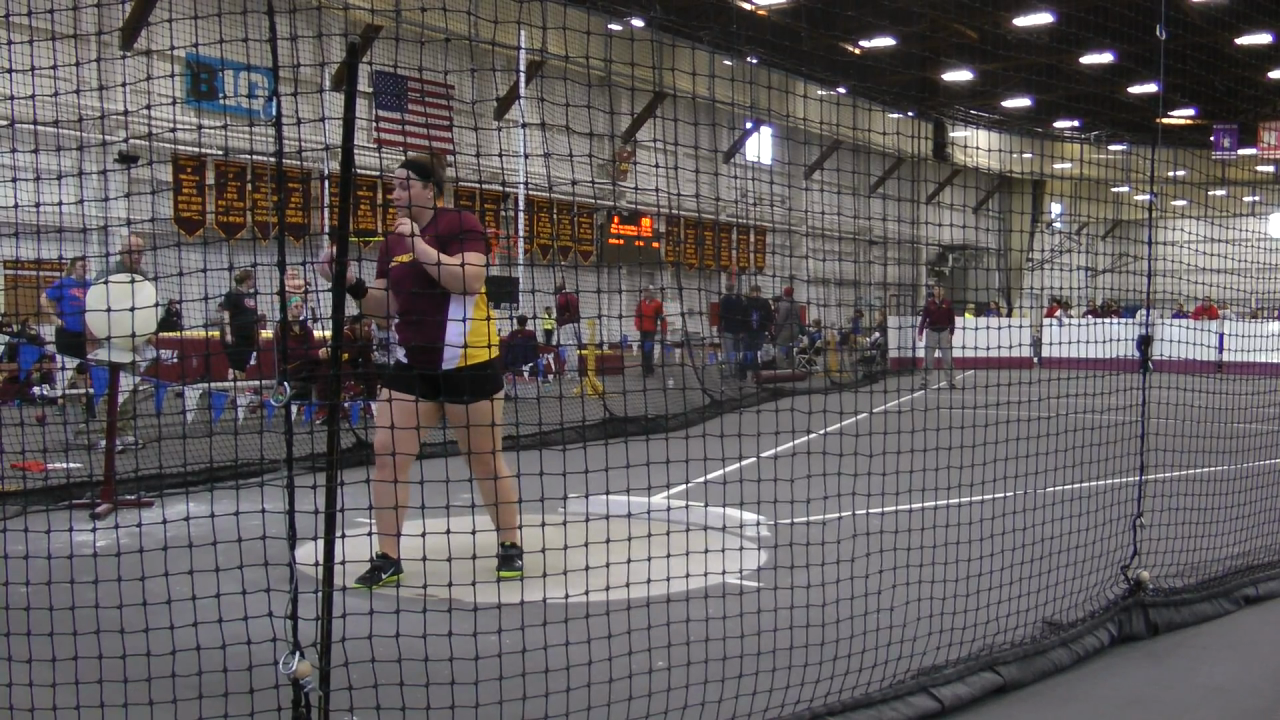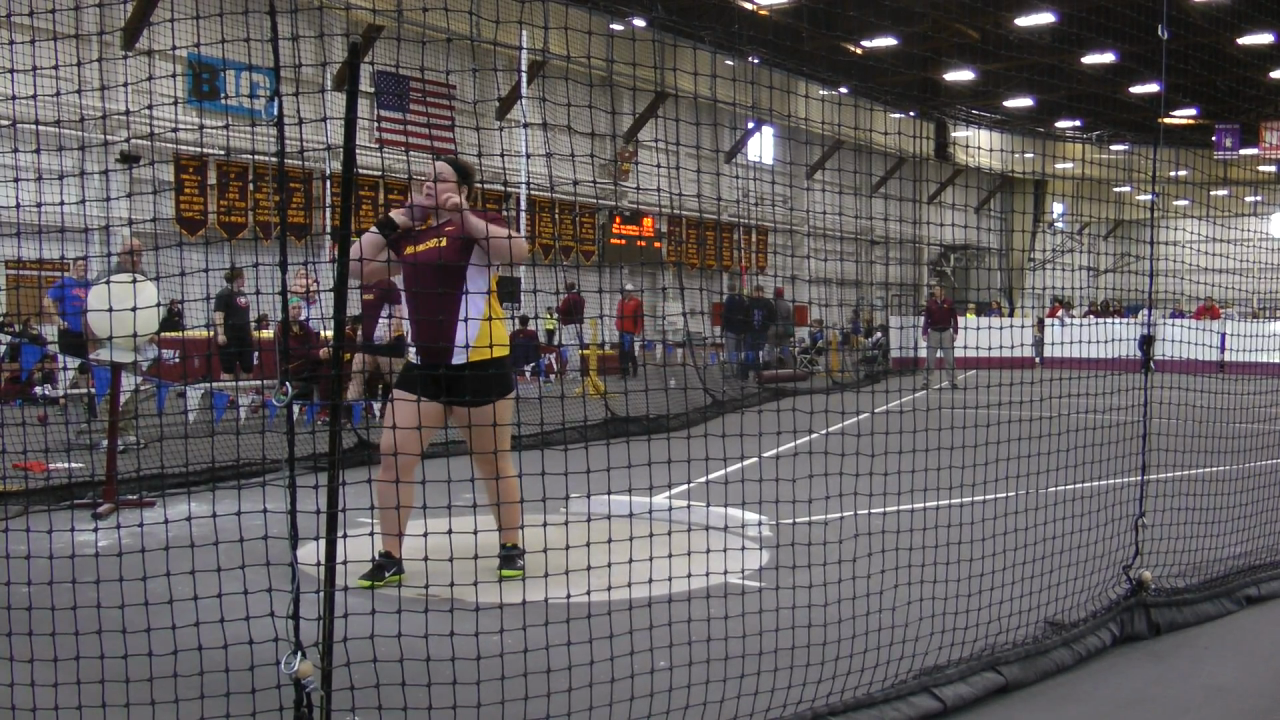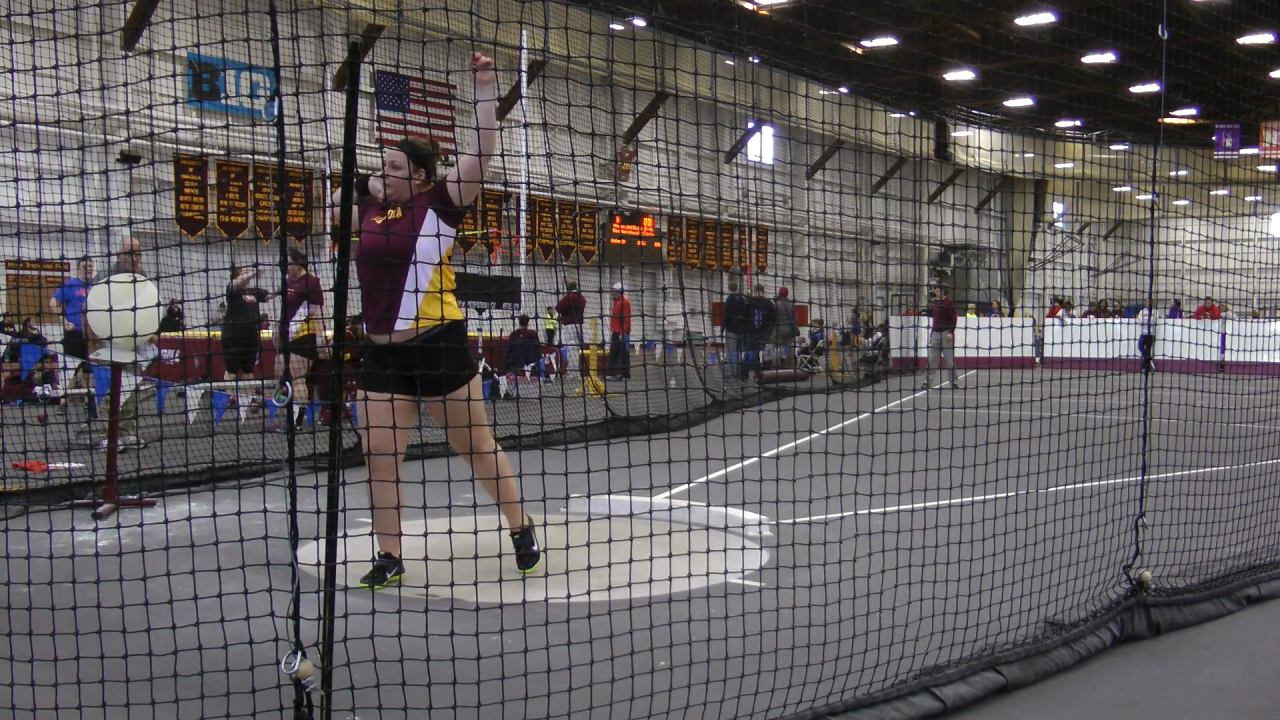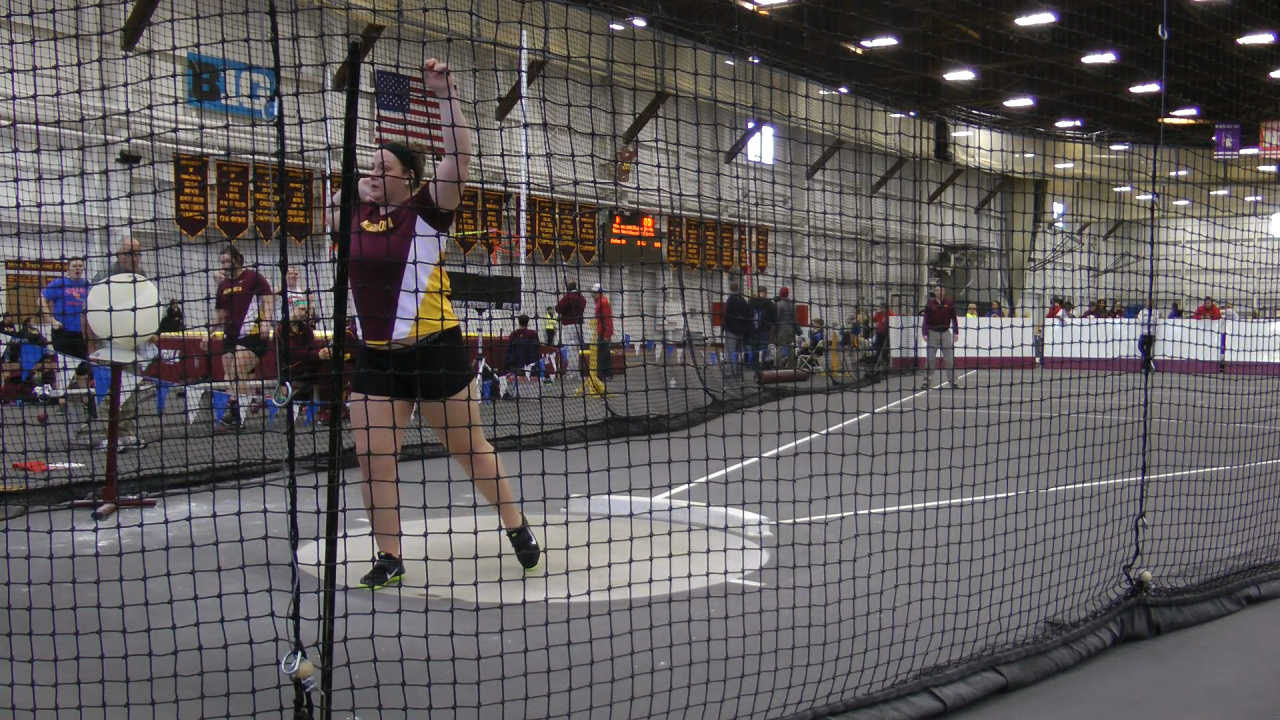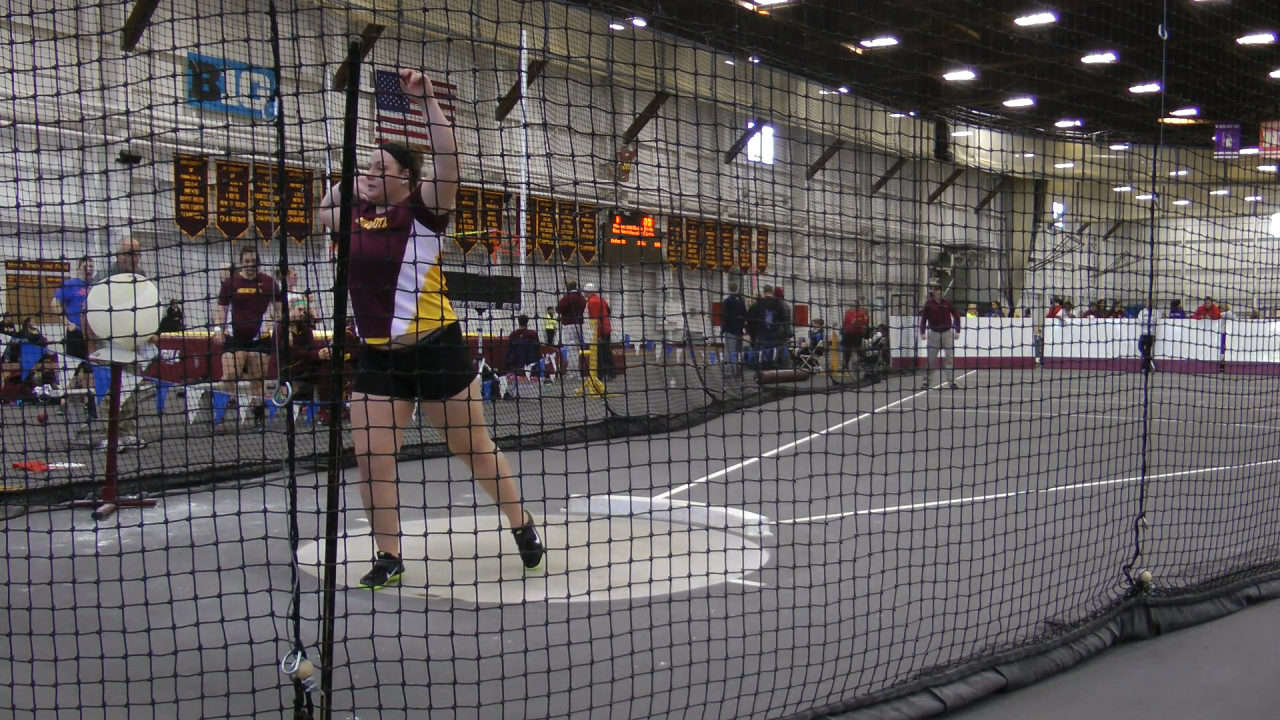
dt=1s
person 1, frame 1
left shoulder: (461, 224)
right shoulder: (392, 242)
left elbow: (470, 280)
right elbow: (387, 306)
left wrist: (419, 246)
right wrist: (352, 286)
left hip: (467, 363)
right hip: (411, 364)
left knee: (486, 459)
right knee: (386, 453)
left ankle: (510, 545)
right ankle: (387, 558)
person 1, frame 2
left shoulder: (479, 221)
right shoulder: (409, 236)
left elbow: (517, 251)
right elbow: (357, 267)
left wrist: (466, 218)
right wrist: (391, 221)
left hip: (479, 362)
right hip: (422, 364)
left knee: (493, 461)
right knee: (393, 455)
left ankle: (511, 546)
right ankle: (390, 557)
person 1, frame 3
left shoulder: (439, 203)
right shoulder: (373, 207)
left elbow: (481, 155)
right elbow: (337, 205)
left wrist: (484, 88)
right wrist: (368, 185)
left hip: (439, 346)
right hip: (383, 355)
left knee: (477, 447)
right knee: (379, 459)
left ankle: (522, 529)
right ankle: (389, 558)
person 1, frame 4
left shoulder: (427, 207)
right shoulder: (361, 212)
left elbow: (460, 157)
right elbow: (329, 212)
left wrist: (446, 95)
right wrist: (353, 190)
left hip: (434, 350)
right hip: (375, 358)
left knee: (472, 450)
right knee: (372, 462)
left ankle: (517, 527)
right ankle: (389, 558)
person 1, frame 5
left shoulder: (424, 207)
right shoulder: (358, 212)
left elbow: (449, 159)
right elbow: (325, 211)
left wrist: (428, 100)
left hip: (435, 349)
right hip: (378, 358)
left knee: (475, 448)
right knee: (371, 460)
left ankle: (522, 525)
right ankle: (389, 556)
